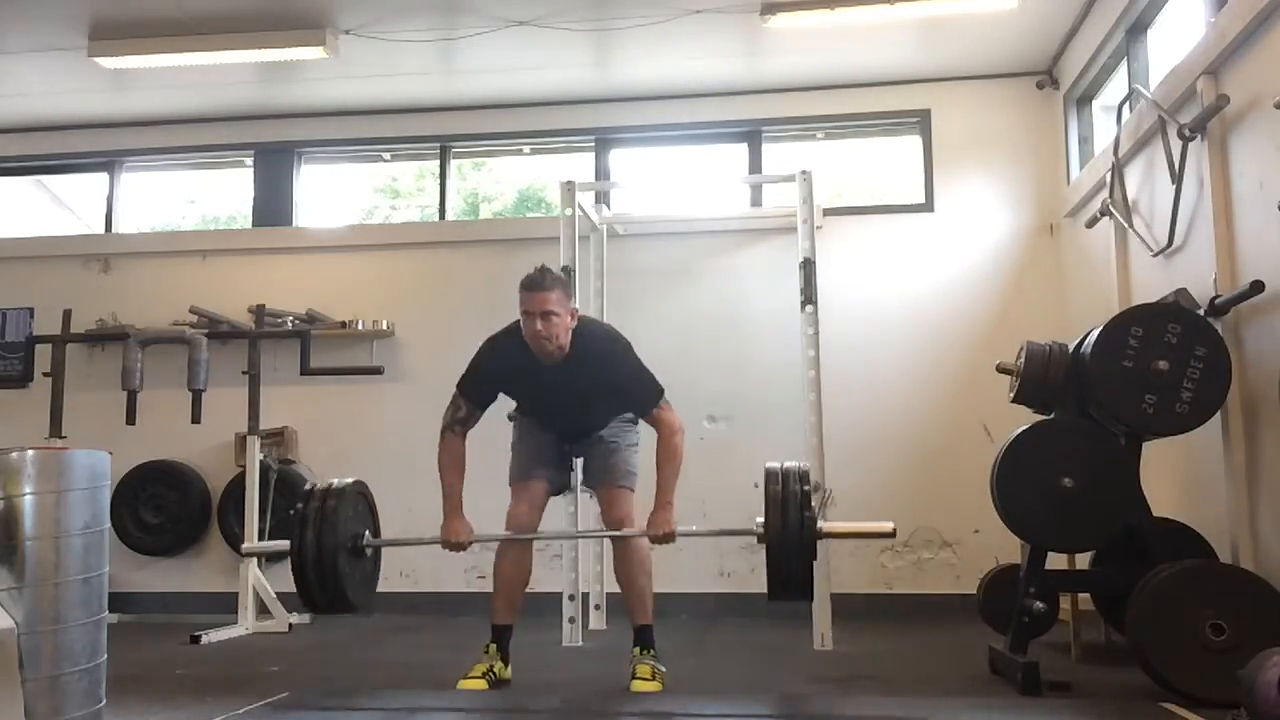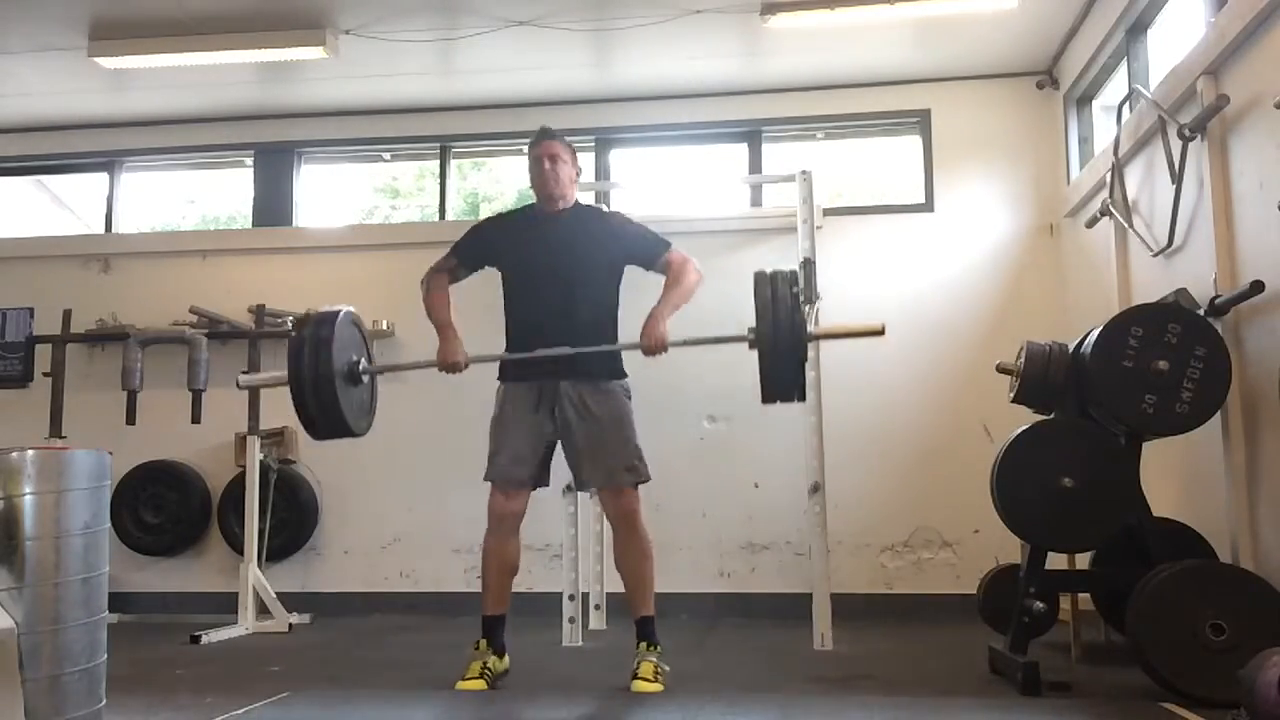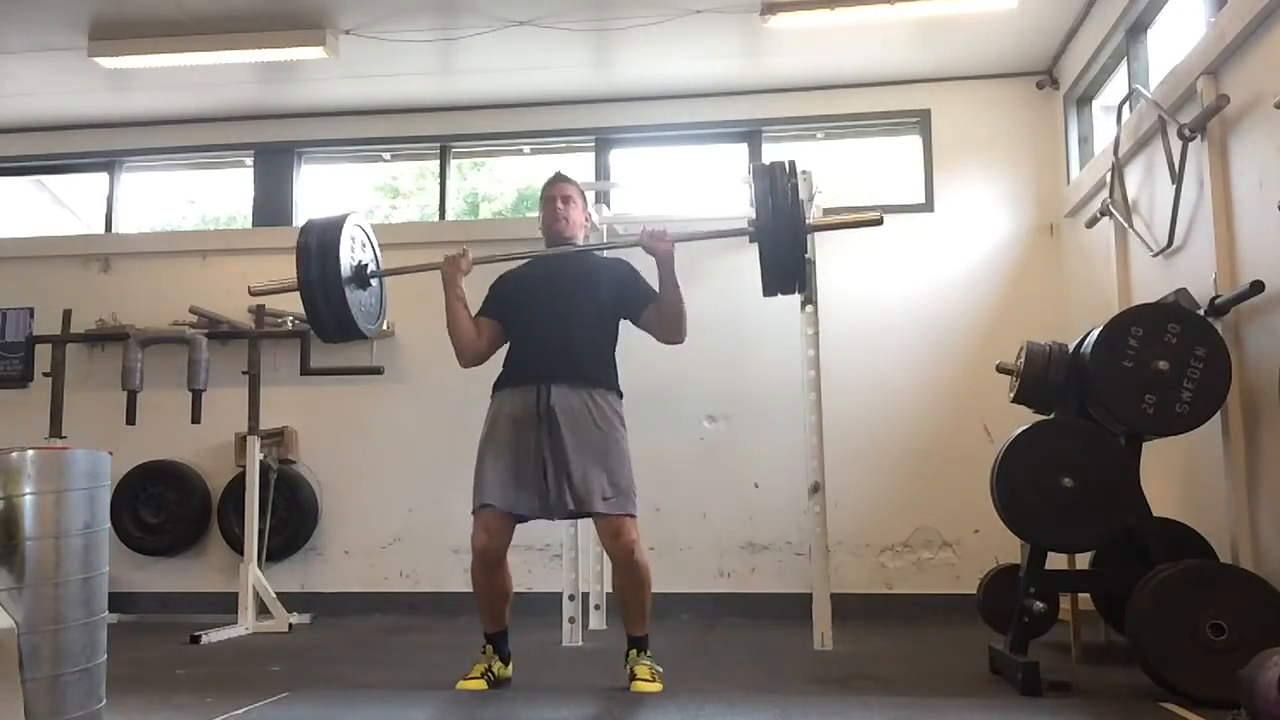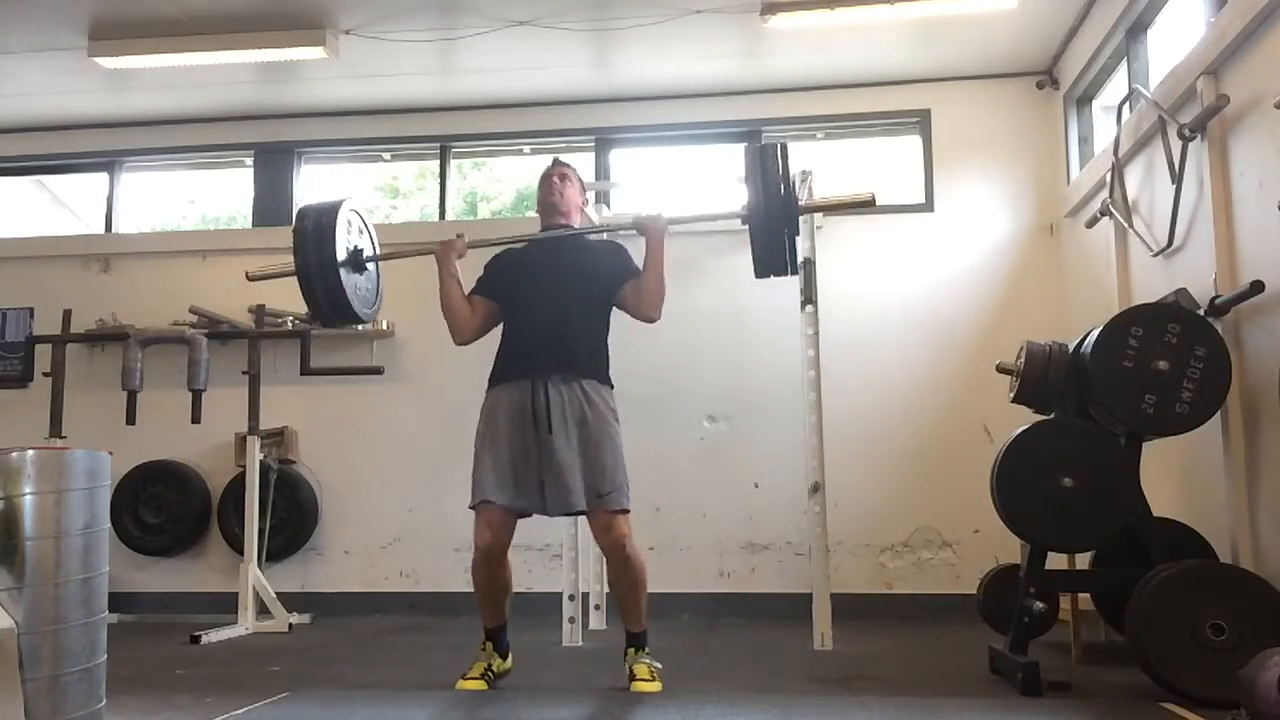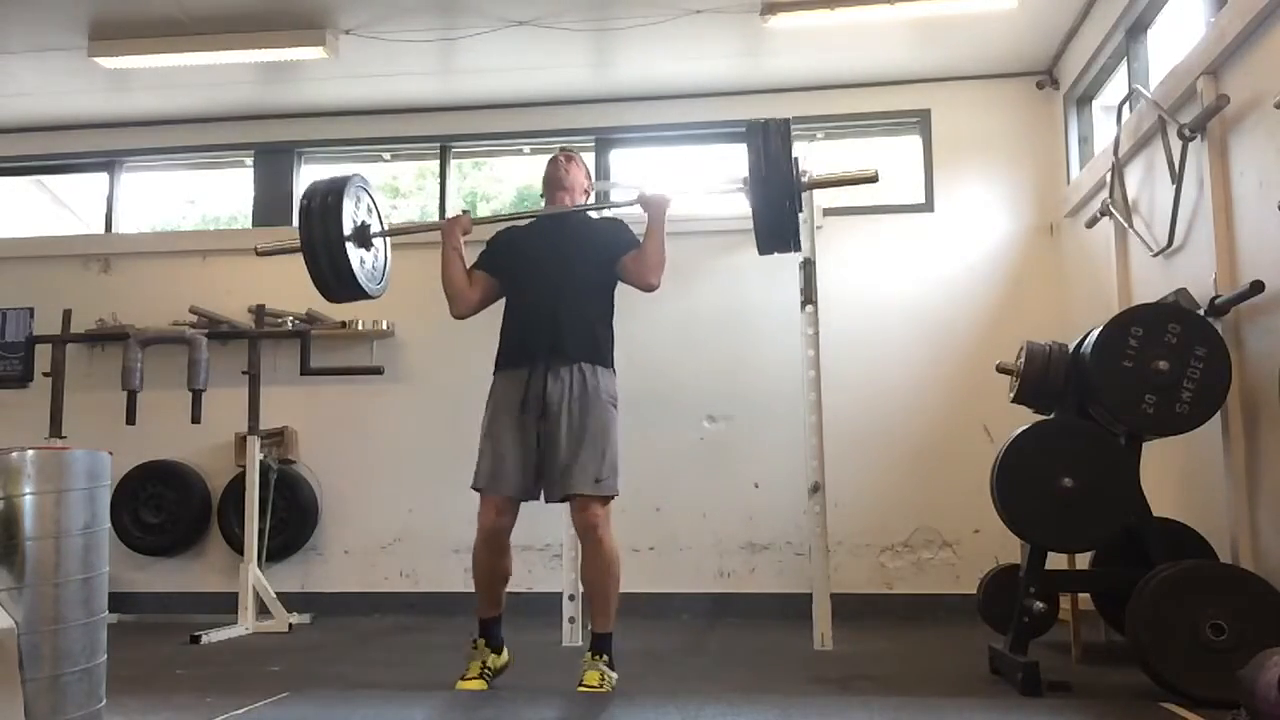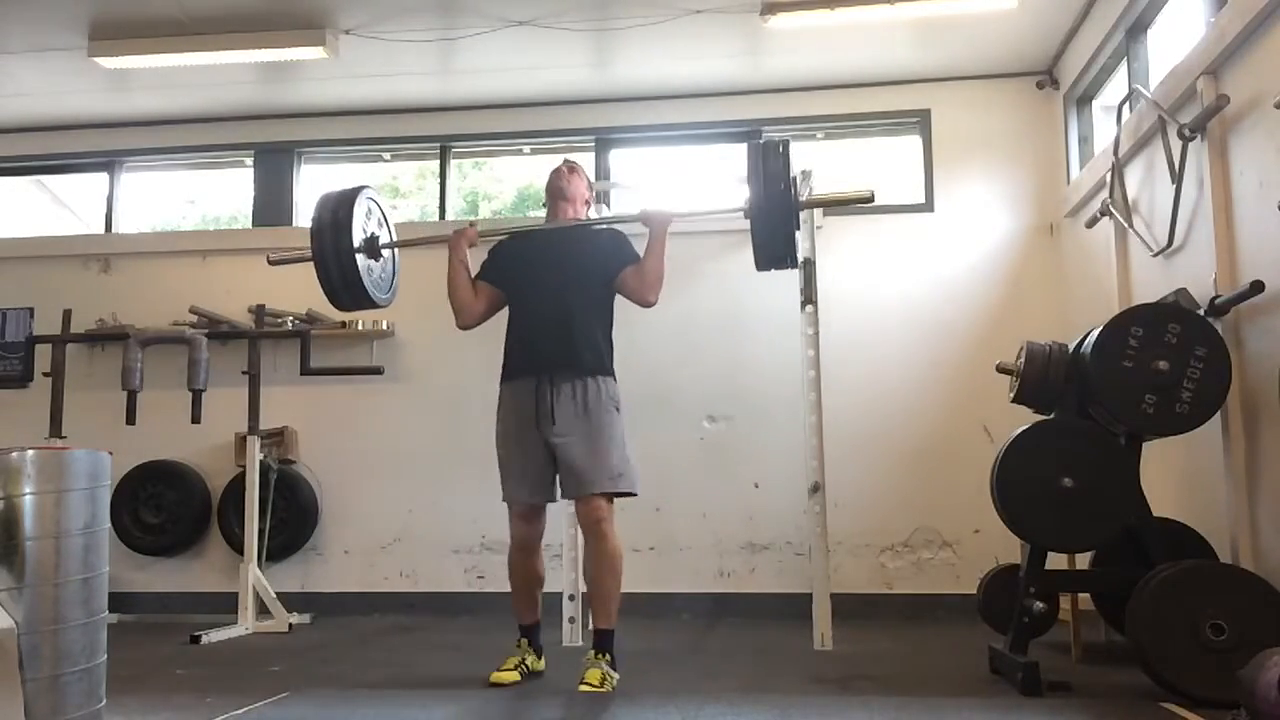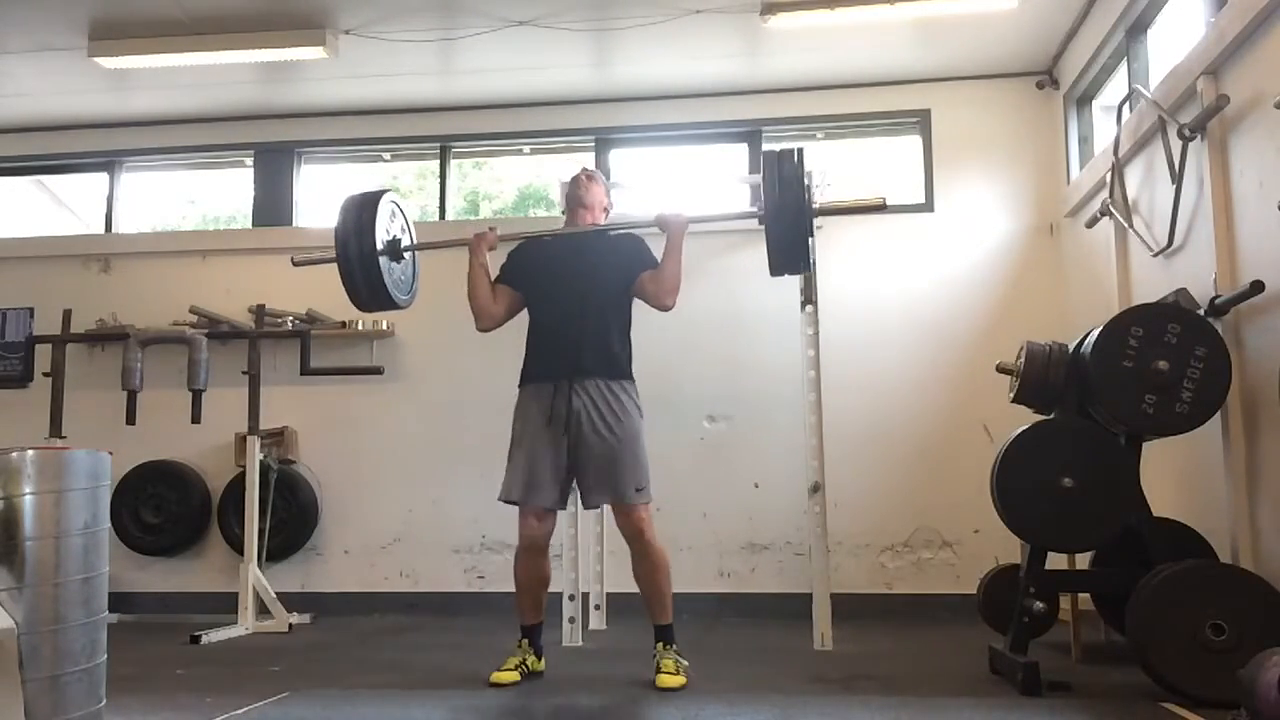
dt=0.4s
person 1, frame 1
left shoulder: (606, 347)
right shoulder: (499, 353)
left elbow: (669, 425)
right elbow: (454, 429)
left wrist: (664, 508)
right wrist: (453, 514)
left hip: (606, 426)
right hip: (539, 426)
left knee: (620, 519)
right knee: (520, 522)
left ankle: (645, 652)
right ankle: (497, 652)
person 1, frame 2
left shoulder: (610, 228)
right shoulder: (500, 229)
left elbow: (686, 268)
right elbow: (436, 277)
left wrist: (660, 316)
right wrist: (447, 334)
left hip: (597, 381)
right hip: (524, 383)
left knee: (625, 509)
right knee: (504, 510)
left ankle: (648, 646)
right ankle: (491, 646)
person 1, frame 3
left shoulder: (613, 272)
right shoulder: (512, 281)
left elbow: (673, 332)
right elbow: (470, 352)
left wrist: (664, 263)
right wrist: (453, 283)
left hip: (588, 401)
right hip: (515, 405)
left knee: (623, 540)
right knee: (486, 541)
left ankle: (639, 654)
right ankle: (496, 653)
person 1, frame 4
left shoulder: (606, 255)
right shoulder: (506, 262)
left elbow: (649, 308)
right elbow: (464, 329)
left wrist: (655, 242)
right wrist: (447, 266)
left hip: (581, 394)
right hip: (510, 398)
left knee: (616, 536)
right knee: (489, 537)
left ankle: (639, 651)
right ankle: (495, 649)
person 1, frame 5
left shoulder: (606, 232)
right shoulder: (509, 241)
left elbow: (647, 276)
right elbow: (462, 302)
left wrist: (656, 214)
right wrist: (452, 240)
left hip: (583, 380)
right hip: (516, 382)
left knee: (592, 519)
right knee: (493, 520)
left ankle: (601, 655)
right ankle: (489, 644)
person 1, frame 6
left shoulder: (607, 242)
right shoulder: (511, 249)
left elbow: (646, 292)
right elbow: (468, 313)
left wrist: (658, 230)
right wrist: (458, 252)
left hip: (586, 388)
right hip: (522, 391)
left knee: (597, 516)
right knee: (524, 530)
left ankle: (603, 653)
right ankle: (530, 648)
person 1, frame 7
left shoulder: (625, 246)
right shoulder: (530, 253)
left elbow: (664, 296)
right elbow: (487, 315)
left wrist: (675, 234)
right wrist: (478, 255)
left hip: (608, 391)
right hip: (542, 396)
left knee: (637, 524)
right knee: (533, 531)
left ankle: (667, 648)
right ankle: (530, 647)
